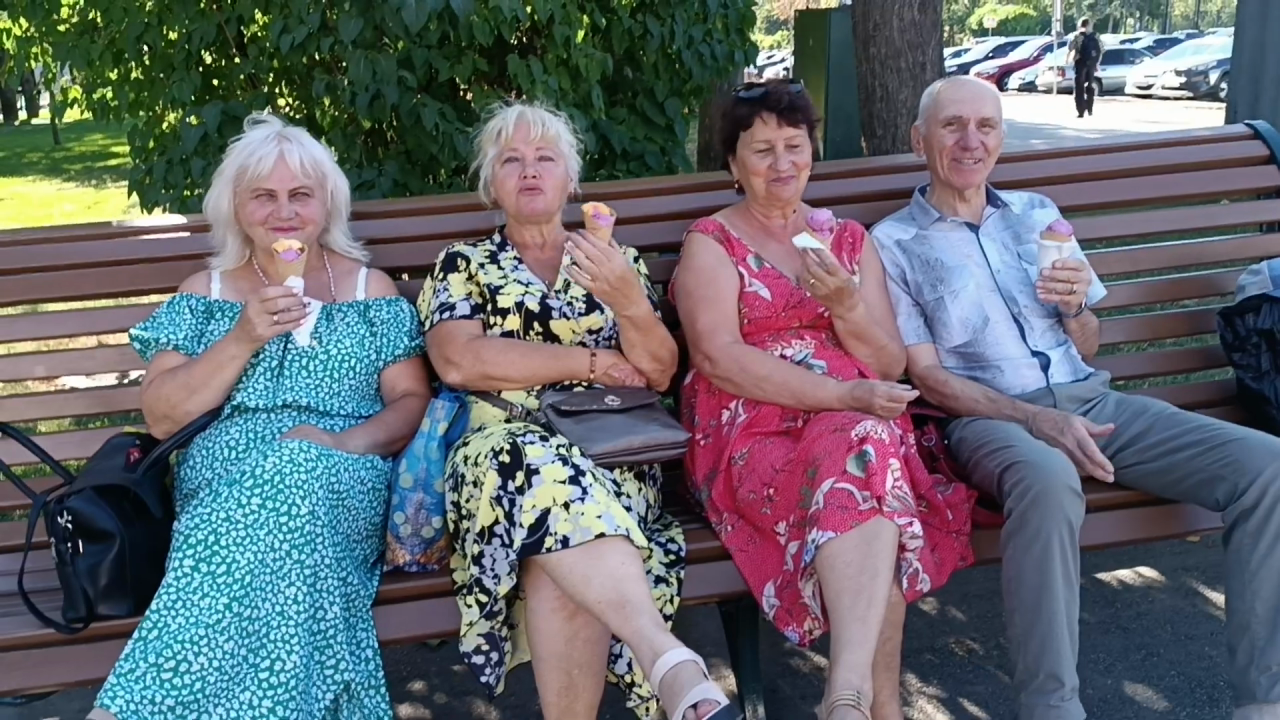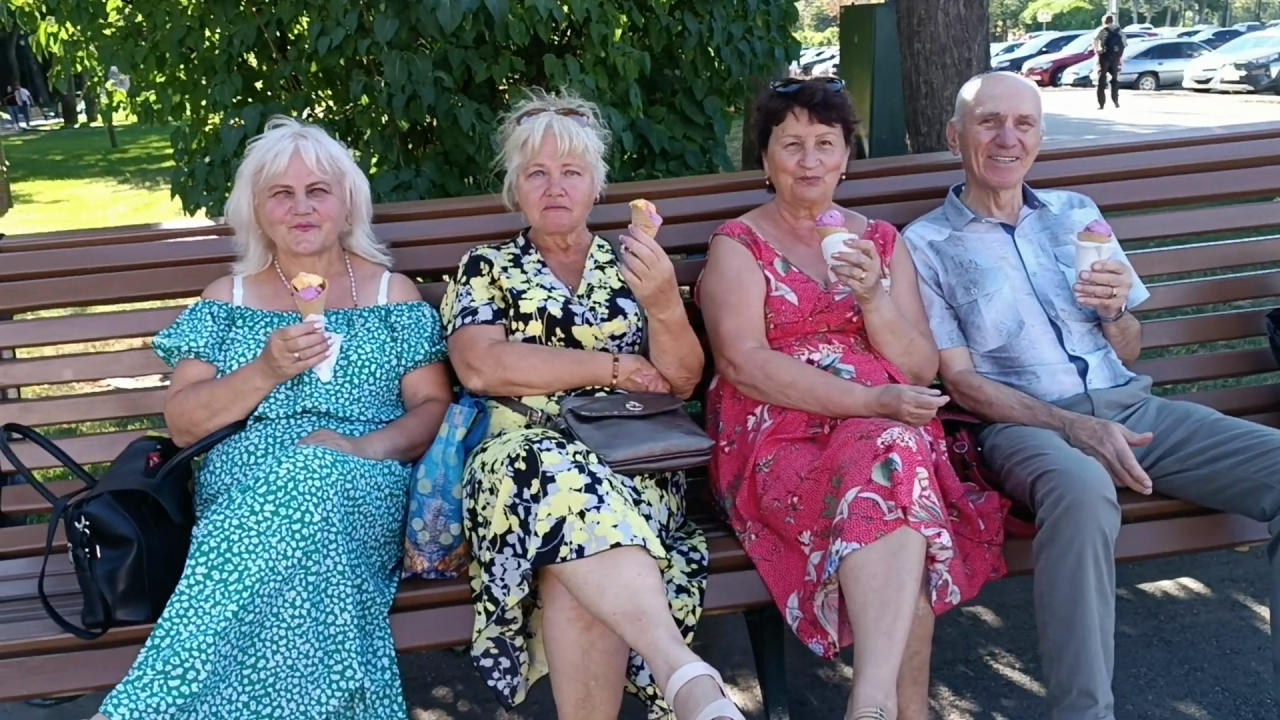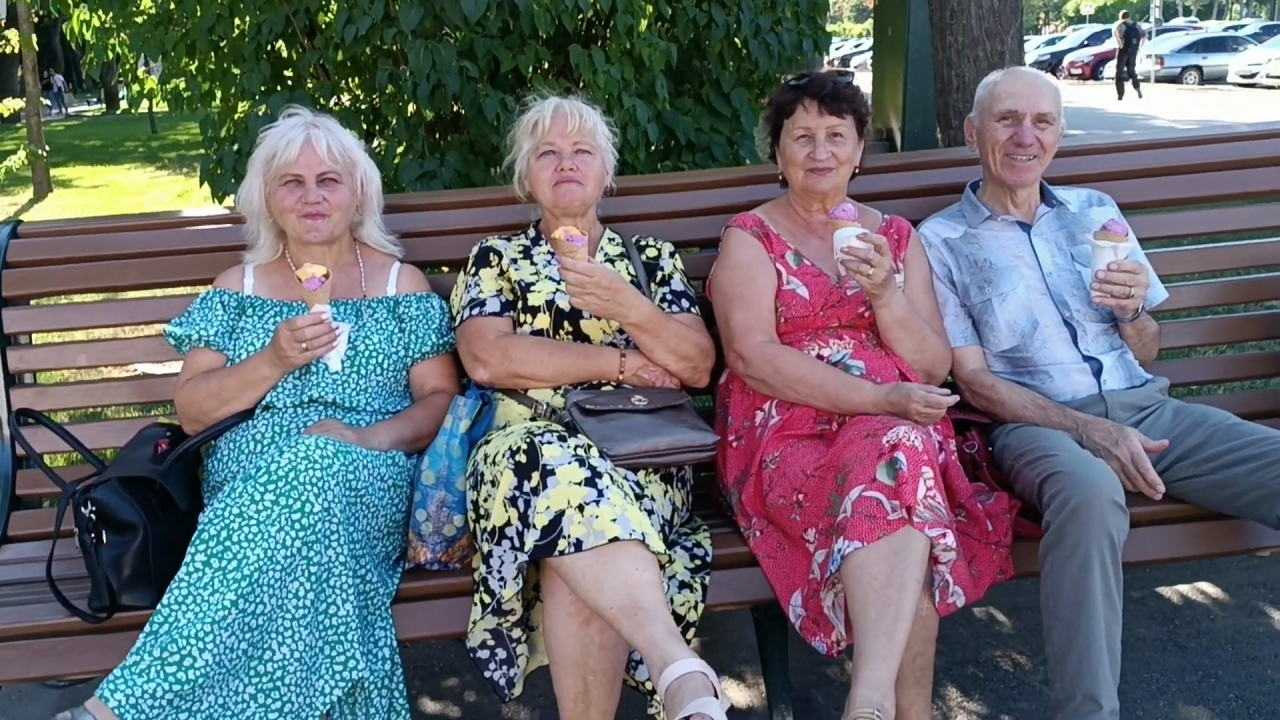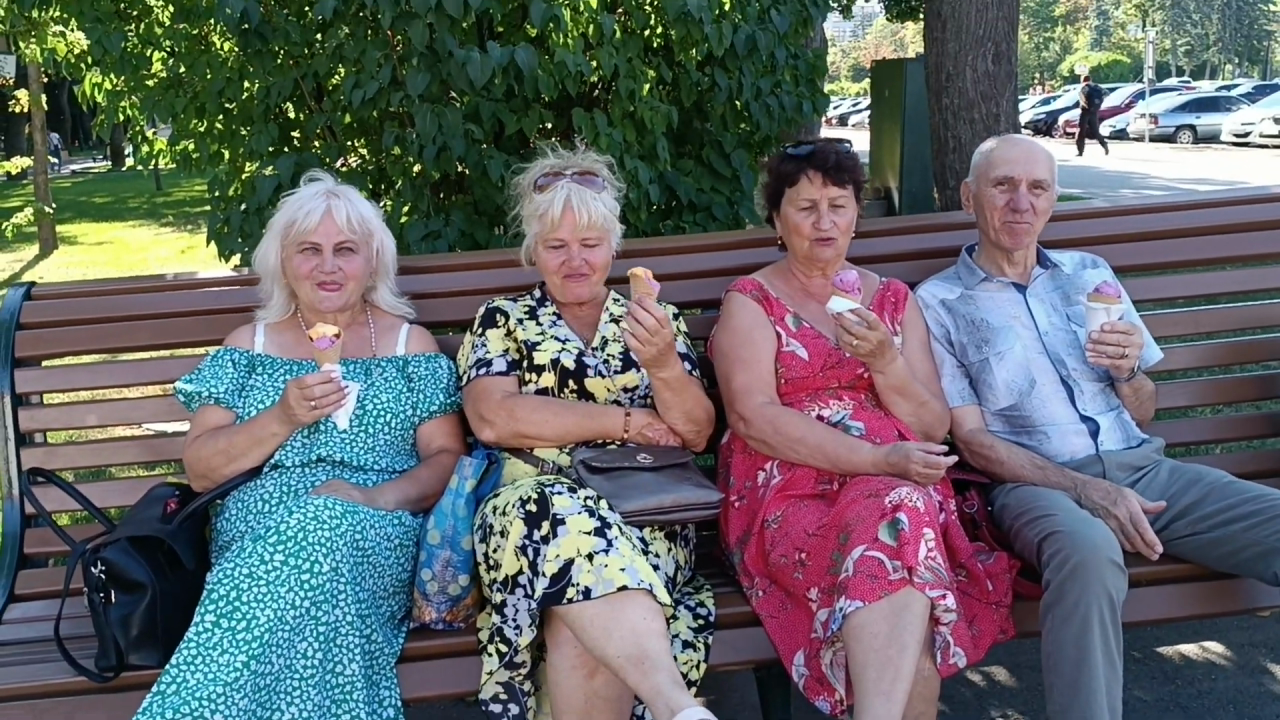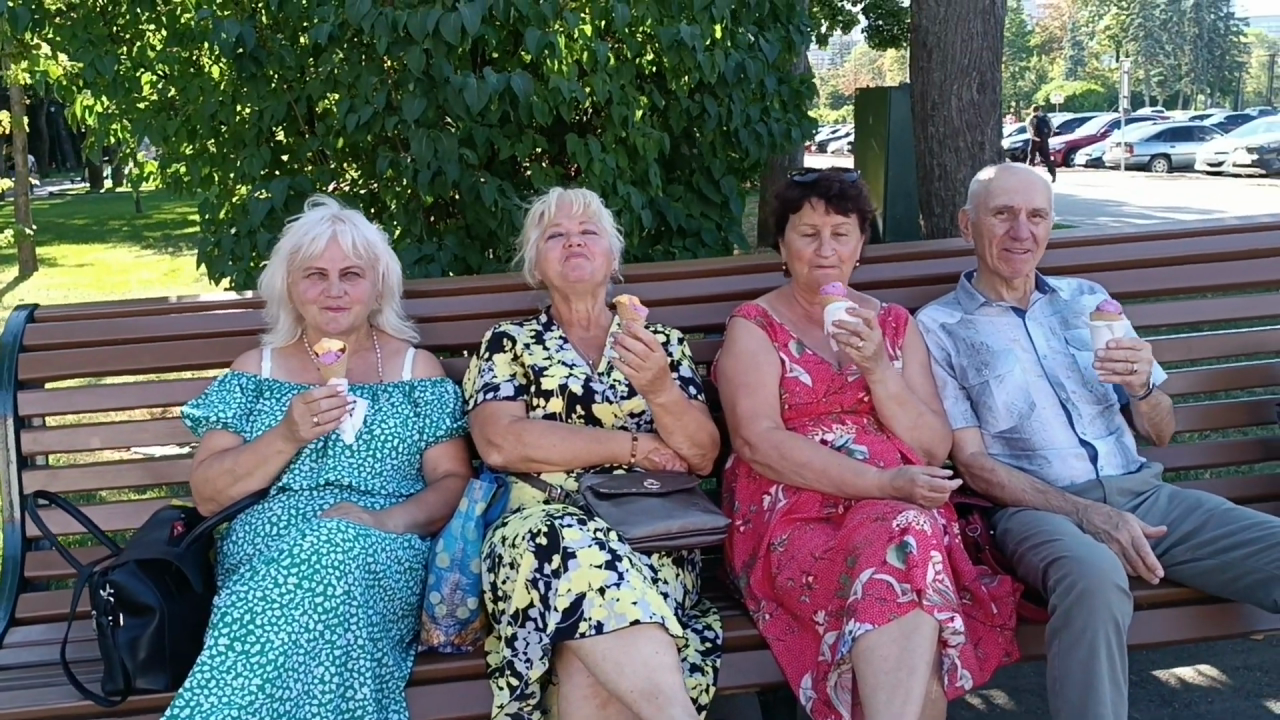
dt=1s
person 1, frame 1
left shoulder: (1038, 213)
right shoulder: (893, 244)
right elbow: (928, 376)
left wrist: (1076, 309)
right wrist: (1037, 420)
left hip: (1089, 400)
right hip: (989, 417)
right knee: (1049, 482)
person 1, frame 2
left shoulder: (1077, 212)
right shoulder: (926, 244)
right elbow: (960, 380)
left wrist: (1115, 312)
right wrist: (1073, 425)
left hip: (1131, 405)
right hip: (1025, 422)
right knee: (1081, 490)
person 1, frame 3
left shoulder: (1096, 210)
right shoulder: (942, 241)
right elbow: (974, 380)
left wrist: (1132, 311)
right wrist: (1089, 429)
left hip: (1145, 407)
right hip: (1039, 422)
right knee: (1089, 492)
person 1, frame 4
left shoulder: (1089, 272)
right shoulder: (938, 302)
right elbow: (973, 439)
left wrist: (1127, 372)
right wrist: (1086, 488)
left hip: (1143, 467)
right hip: (1037, 483)
right knee: (1088, 551)
person 1, frame 5
left shoulder: (1087, 298)
right shoulder: (939, 327)
left elbow: (1159, 434)
right elbow: (973, 461)
left wrist: (1142, 387)
right wrist: (1087, 513)
left hip: (1141, 491)
right hip: (1038, 507)
right knee: (1094, 577)
person 2, frame 1
left shoulder: (850, 238)
right shoulder: (711, 243)
left elbow: (889, 366)
right elbow: (719, 360)
left wrist: (844, 304)
right wrist: (842, 395)
left hip: (855, 421)
right hip: (751, 429)
left knee: (863, 453)
right knee: (863, 467)
person 2, frame 2
left shoulder: (881, 239)
right shoulder: (738, 245)
left elbow: (920, 368)
right elbow: (745, 365)
left wrist: (873, 299)
right wrist: (871, 401)
left hip: (887, 425)
right hip: (777, 435)
left knee: (890, 456)
right knee: (890, 474)
person 2, frame 3
left shoulder: (896, 234)
right shoulder: (749, 237)
left elbow: (933, 367)
right elbow: (753, 359)
left wrist: (885, 294)
right wrist: (879, 399)
left hip: (895, 424)
right hip: (787, 432)
left knee: (896, 457)
right knee: (895, 469)
person 2, frame 4
left shoulder: (894, 298)
right shoulder: (750, 301)
left elbow: (933, 427)
right elbow: (754, 419)
left wrist: (884, 360)
right wrist: (878, 458)
left hip: (896, 483)
right hip: (787, 491)
left knee: (897, 517)
right knee: (894, 533)
person 2, frame 5
left shoulder: (894, 322)
right shoulder: (753, 325)
left elbow: (934, 449)
right elbow: (758, 443)
left wrist: (878, 369)
right wrist: (882, 482)
left hip: (898, 506)
right hip: (793, 513)
left knee: (904, 538)
right knee: (903, 558)
person 3, frame 1
left shoulder: (616, 258)
right shoulder: (463, 263)
left elbow: (657, 372)
right elbow: (458, 363)
left wrist: (629, 299)
right wrist: (590, 361)
right hip: (507, 451)
left knee: (563, 564)
right knee: (543, 476)
right ankle: (672, 667)
person 3, frame 2
left shoulder: (637, 261)
right shoulder: (485, 267)
left elbow: (683, 378)
right elbow: (480, 368)
left wrist: (663, 305)
right wrist: (613, 367)
right hip: (525, 455)
left knee: (578, 560)
right knee: (557, 480)
person 3, frame 3
left shoulder: (651, 256)
right shoulder: (495, 257)
left elbow: (698, 366)
right elbow: (487, 359)
left wrist: (627, 307)
right wrist: (619, 361)
right hip: (532, 447)
left knee: (580, 568)
right knee: (557, 471)
person 3, frame 4
left shoulder: (657, 318)
right shoulder: (501, 319)
left elbow: (697, 431)
right elbow: (493, 420)
left wrist: (663, 365)
right wrist: (626, 421)
right hip: (537, 506)
right knee: (564, 522)
person 3, frame 5
left shoulder: (662, 341)
right shoulder: (508, 342)
left elbow: (702, 456)
right elbow: (500, 444)
left wrist: (659, 389)
right wrist: (634, 445)
right hip: (544, 530)
right knee: (574, 552)
person 4, frame 1
left shoulder: (371, 289)
right shoulder: (203, 293)
left elbow: (412, 402)
right elbow: (160, 416)
left wrist: (348, 443)
right wrist: (244, 338)
left hip: (336, 483)
right hip: (225, 481)
left knee: (293, 479)
right knee: (276, 508)
person 4, frame 2
left shoulder: (392, 292)
right shoulder: (225, 299)
left elbow: (434, 407)
right elbow: (183, 424)
left wrist: (366, 446)
right wrist: (267, 370)
left hip: (360, 486)
right hip: (246, 488)
left knee: (310, 480)
right knee: (299, 502)
person 4, frame 3
left shoulder: (403, 283)
right shoulder: (237, 287)
left elbow: (441, 398)
right elbow: (191, 411)
left wrist: (373, 438)
right wrist: (274, 359)
left hip: (365, 481)
right hip: (250, 479)
left knee: (313, 467)
right knee: (294, 486)
person 4, frame 4
left shoulder: (411, 343)
right shoulder: (249, 345)
left elbow: (448, 457)
right elbow: (199, 470)
left wrist: (379, 497)
right wrist: (282, 418)
left hip: (372, 535)
right hip: (260, 532)
left knee: (325, 529)
right knee: (302, 547)
person 4, frame 5
left shoulder: (416, 367)
right shoulder: (254, 370)
left elbow: (454, 483)
right elbow: (206, 495)
left wrist: (386, 521)
right wrist: (288, 436)
left hip: (380, 558)
right hip: (265, 555)
left knee: (340, 550)
